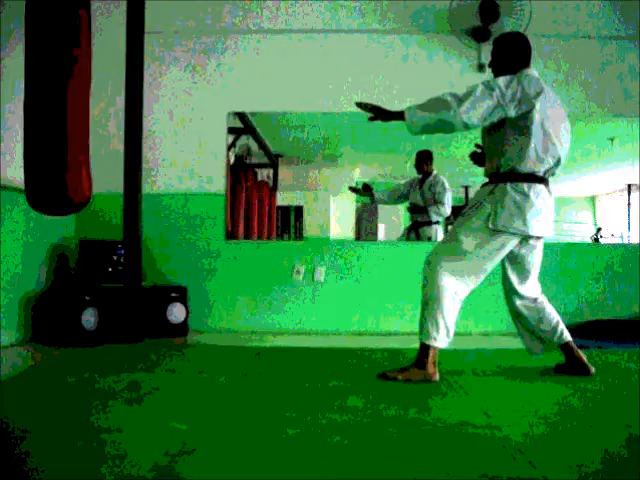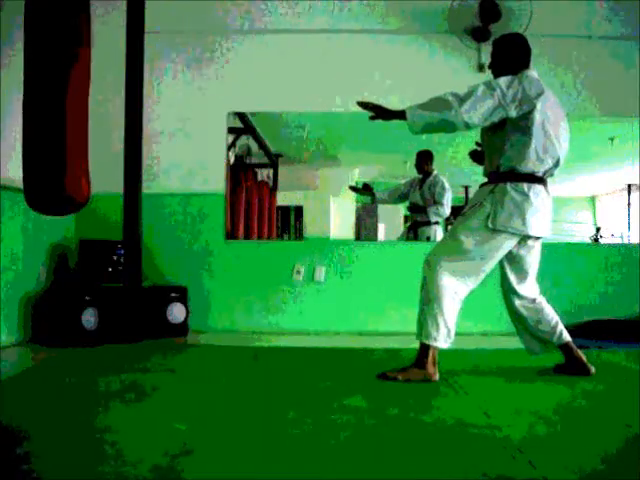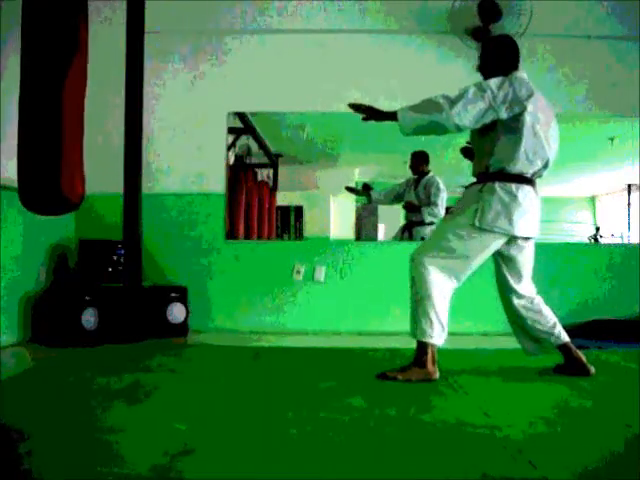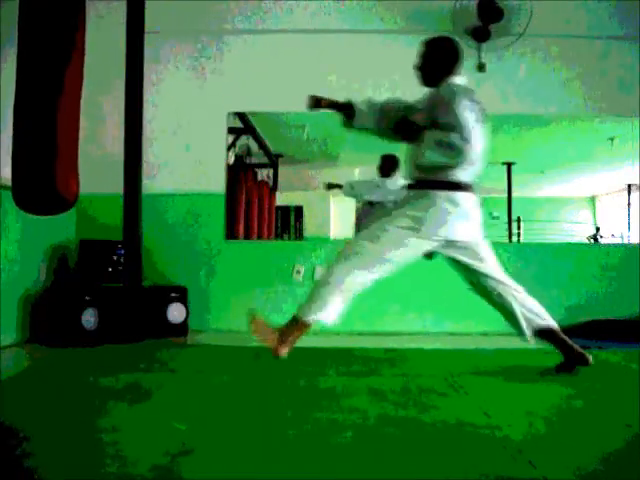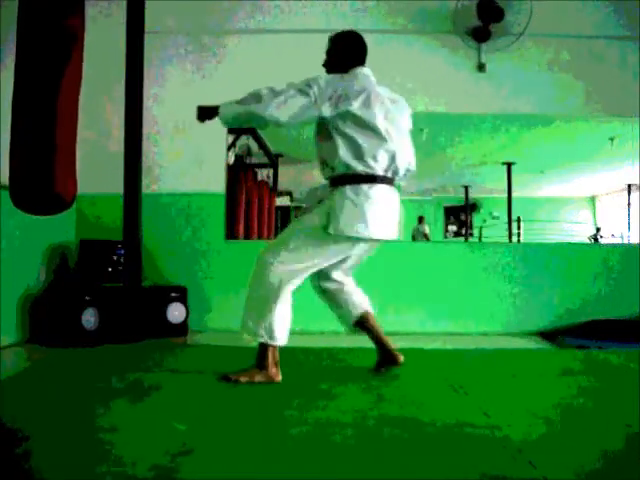
dt=0.3s
person 1, frame 1
left shoulder: (515, 85)
right shoulder: (551, 100)
left elbow: (458, 110)
left wrist: (396, 115)
right wrist: (494, 159)
left hip: (509, 198)
right hip: (537, 201)
left knee: (443, 266)
right knee: (523, 290)
left ankle: (425, 363)
right ankle: (576, 358)
person 1, frame 2
left shoulder: (516, 86)
right shoulder: (549, 101)
left elbow: (460, 109)
left wrist: (397, 114)
left hip: (509, 198)
right hip: (534, 201)
left knee: (442, 266)
right knee: (520, 290)
left ankle: (425, 363)
right ankle: (575, 358)
person 1, frame 3
left shoulder: (505, 89)
right shoulder: (537, 102)
left elbow: (450, 110)
left wrist: (388, 115)
left hip: (495, 199)
right hip: (522, 203)
left knee: (428, 264)
right knee: (519, 289)
left ankle: (425, 362)
right ankle: (573, 358)
person 1, frame 4
left shoulder: (454, 97)
right shoulder: (434, 101)
left elbow: (461, 147)
right elbow: (389, 116)
left wrist: (418, 134)
right wrist: (337, 105)
left hip: (434, 204)
right hip: (457, 206)
left knee: (355, 259)
right knee: (494, 282)
left ankle: (285, 337)
right ankle: (569, 349)
person 1, frame 5
left shoulder: (337, 87)
right shoulder: (395, 101)
left elbow: (274, 104)
right elbow: (407, 164)
left wrist: (219, 110)
left hip: (351, 201)
right hip: (383, 201)
left knee: (275, 267)
right knee: (328, 274)
left ankle: (267, 365)
right ankle: (386, 348)
